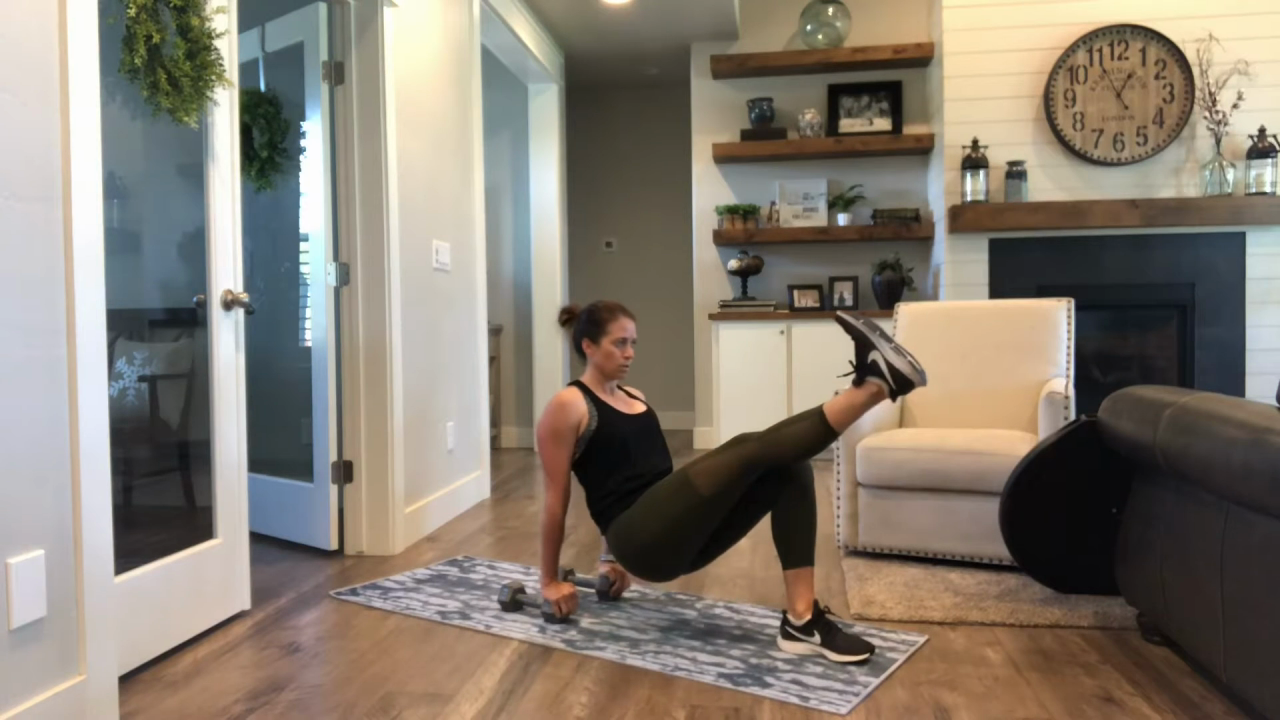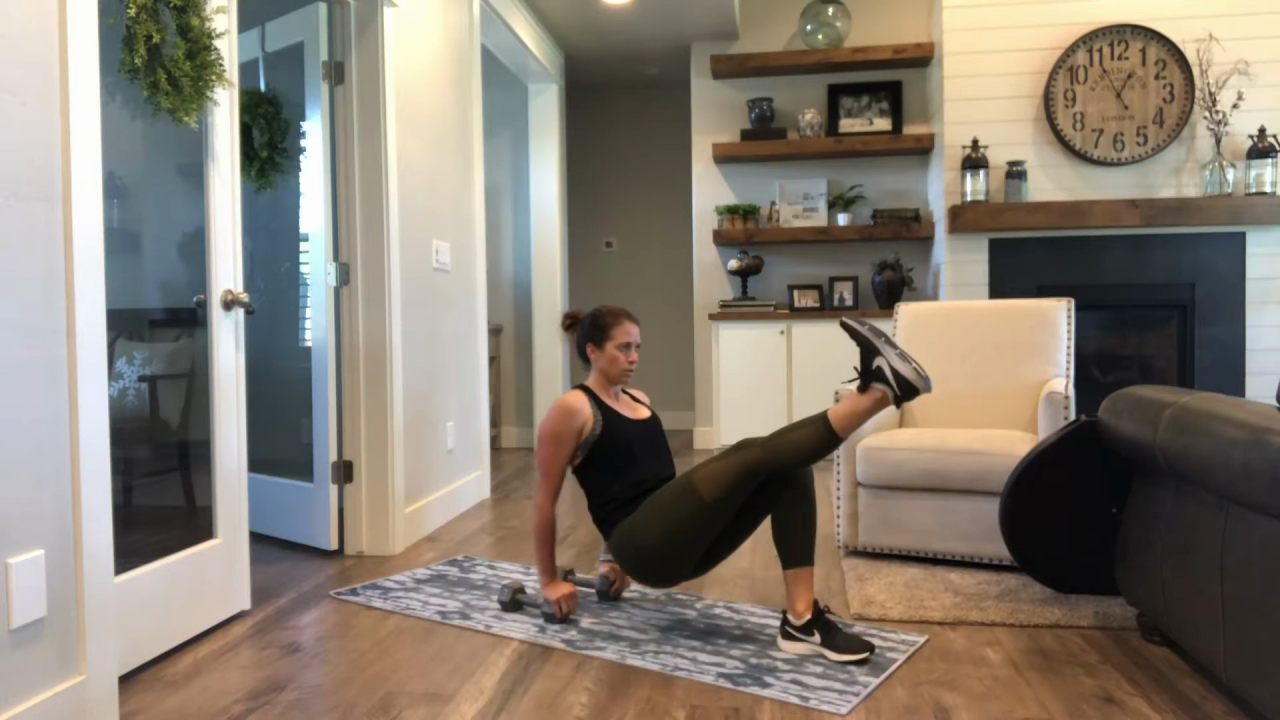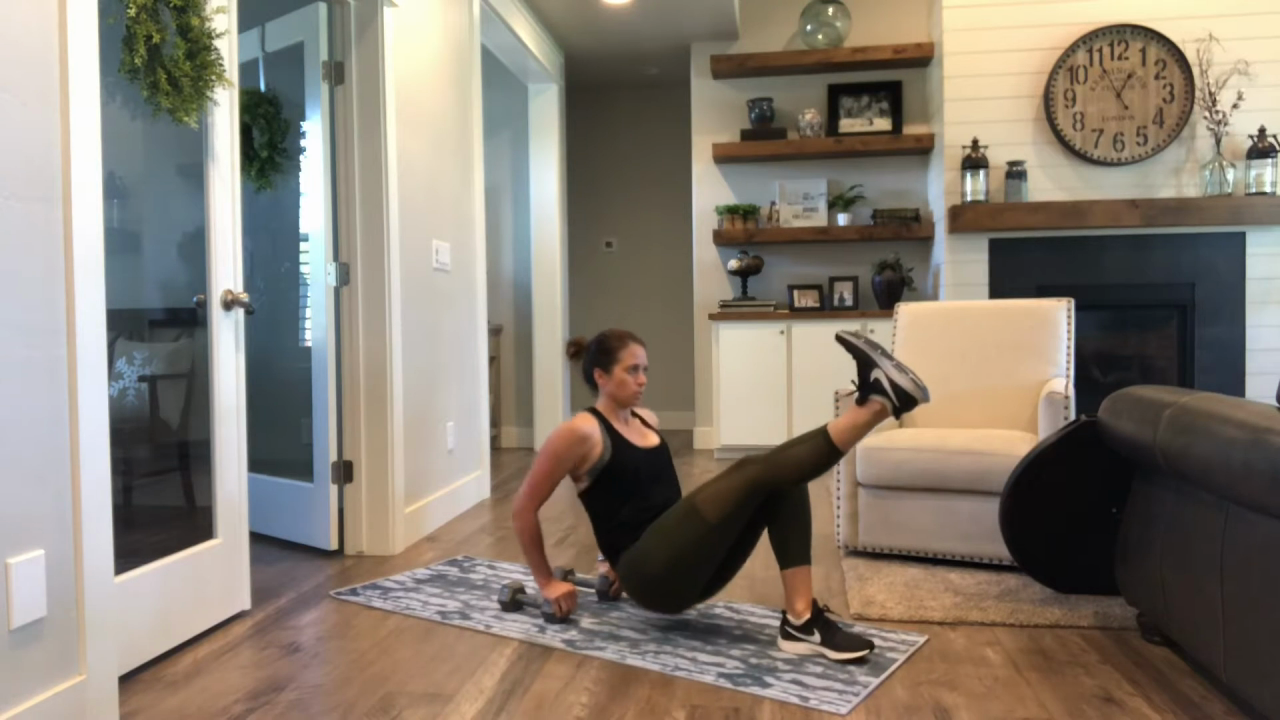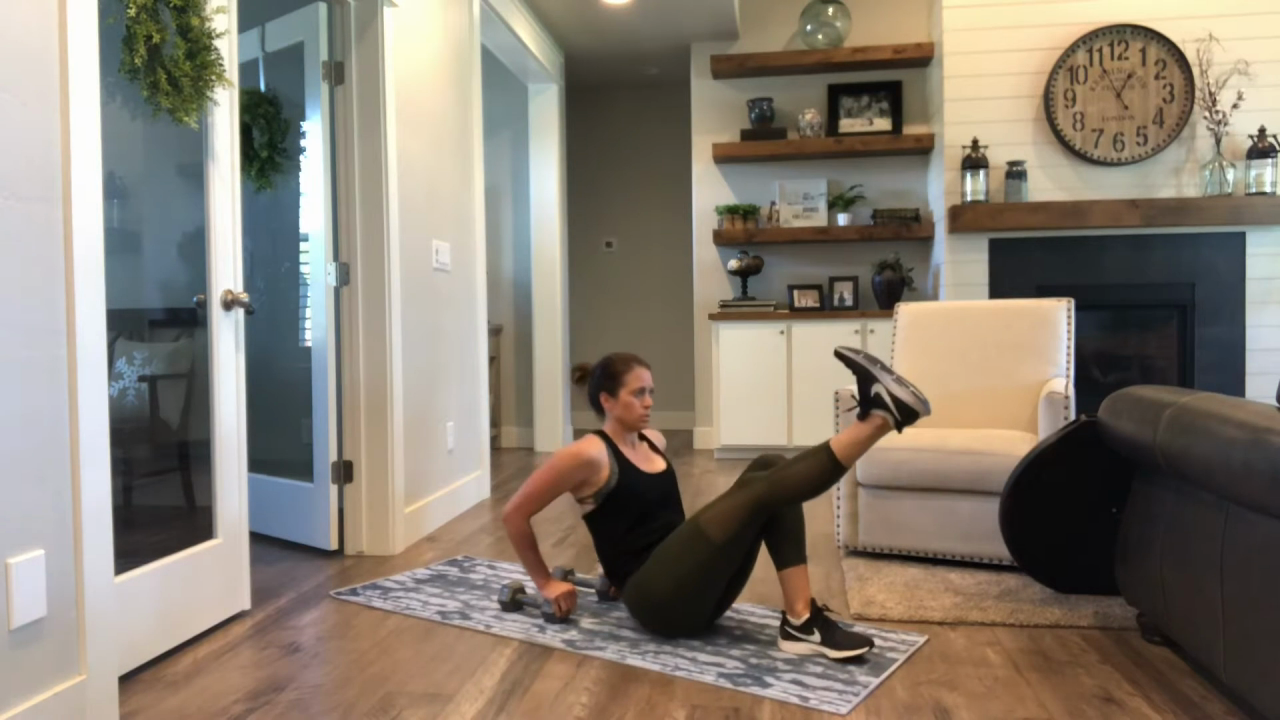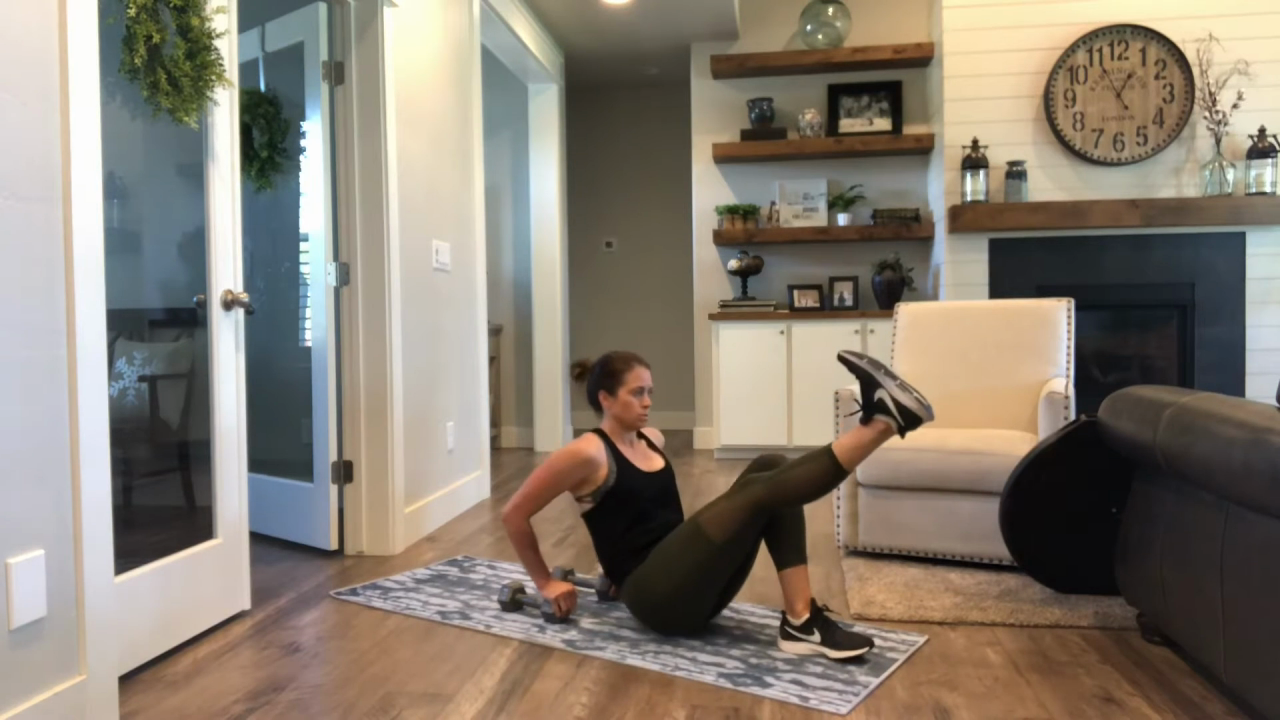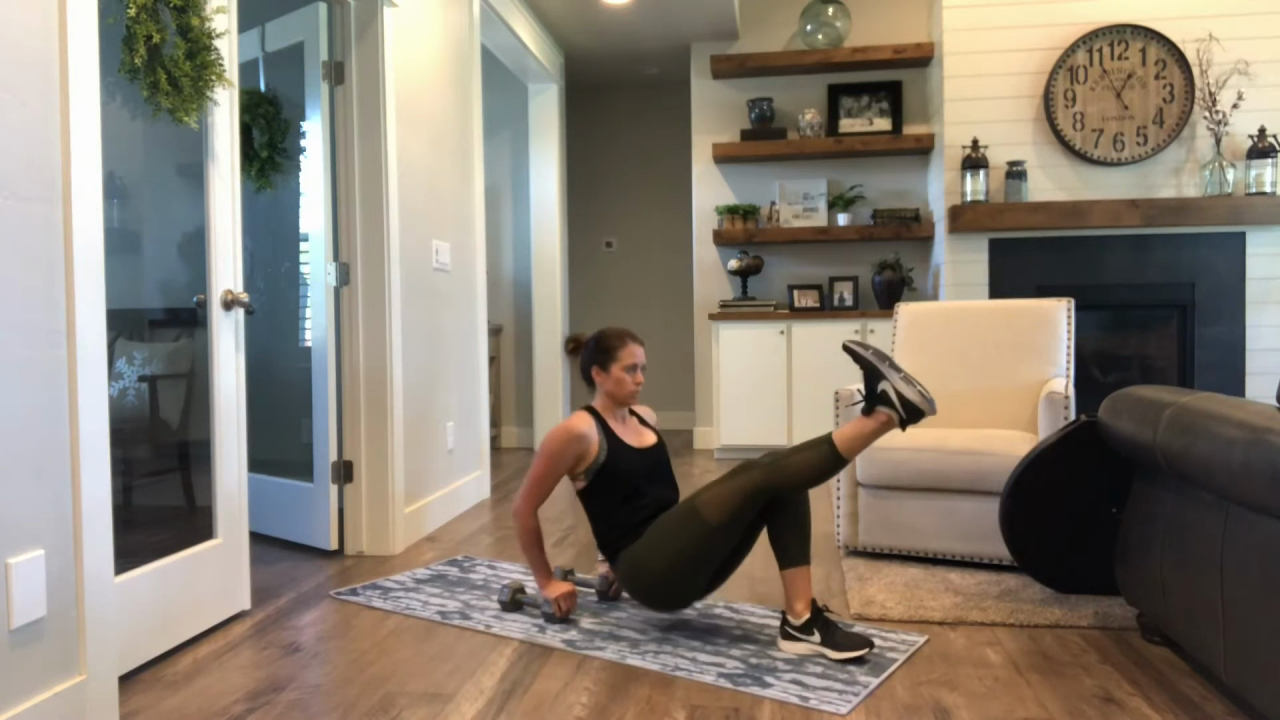
dt=0.2s
person 1, frame 1
left shoulder: (633, 397)
right shoulder: (567, 406)
right elbow: (556, 499)
left wrist: (612, 559)
right wrist: (550, 581)
left hip: (682, 532)
right hip: (645, 540)
left knee: (788, 467)
right knee: (750, 451)
left ankle: (801, 622)
right ankle: (873, 385)
person 1, frame 2
left shoulder: (637, 400)
right shoulder: (571, 410)
right elbow: (545, 501)
left wrist: (614, 558)
right wrist: (549, 581)
left hip: (683, 539)
right hip: (647, 547)
left knee: (789, 470)
right knee: (752, 456)
left ankle: (802, 621)
right ankle: (877, 391)
person 1, frame 3
left shoulder: (645, 420)
right shoulder: (580, 433)
right elbow: (523, 509)
left wrist: (615, 559)
right wrist: (547, 582)
left hip: (688, 563)
right hip: (652, 573)
left knee: (781, 478)
right knee: (754, 473)
left ankle: (801, 623)
person 1, frame 4
left shoulder: (652, 442)
right shoulder: (588, 456)
right elbow: (513, 514)
right wrist: (546, 583)
left hip: (694, 582)
right hip: (659, 597)
left knee: (770, 470)
right knee: (757, 490)
left ankle: (801, 623)
person 1, frame 5
left shoulder: (652, 440)
right shoulder: (587, 455)
right elbow: (513, 514)
right wrist: (546, 583)
left hip: (693, 581)
right hip: (656, 594)
left knee: (771, 469)
right knee: (758, 492)
left ankle: (801, 623)
person 1, frame 6
left shoulder: (644, 418)
right shoulder: (578, 432)
right elbow: (523, 508)
right wrist: (547, 582)
left hip: (685, 559)
right hip: (650, 573)
left knee: (776, 470)
right knee: (756, 477)
left ankle: (801, 623)
right ankle: (883, 414)
